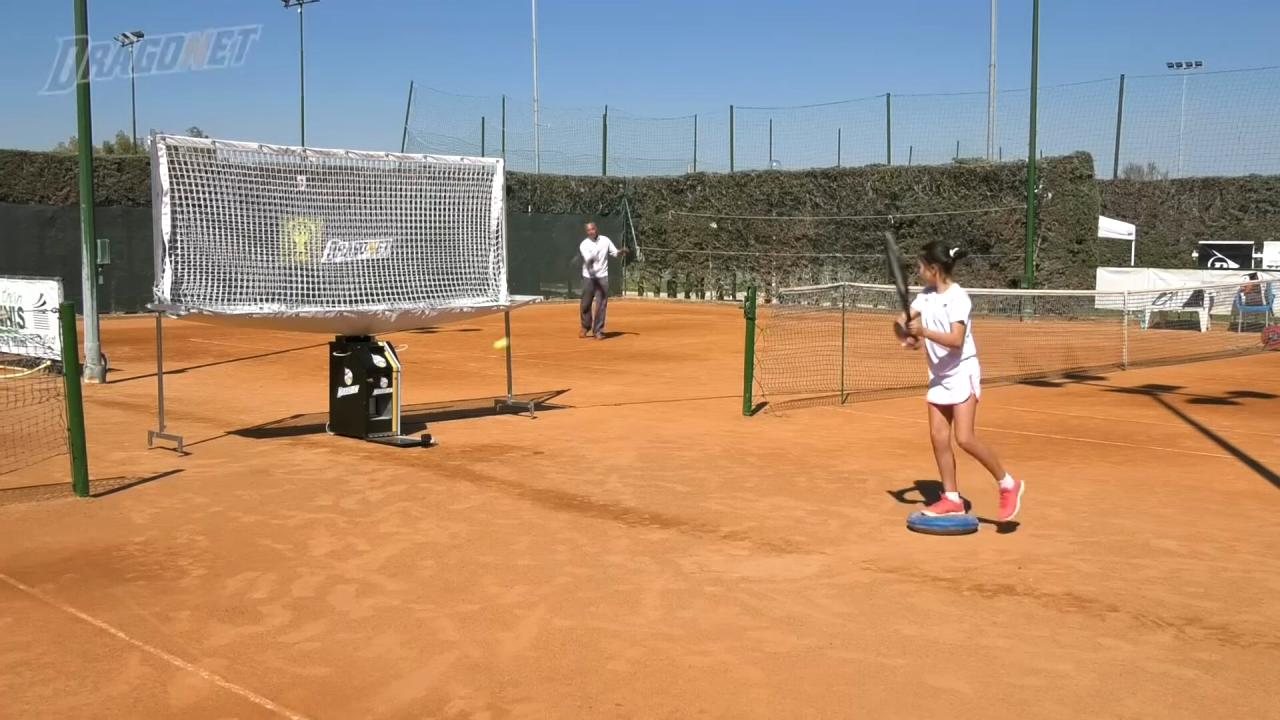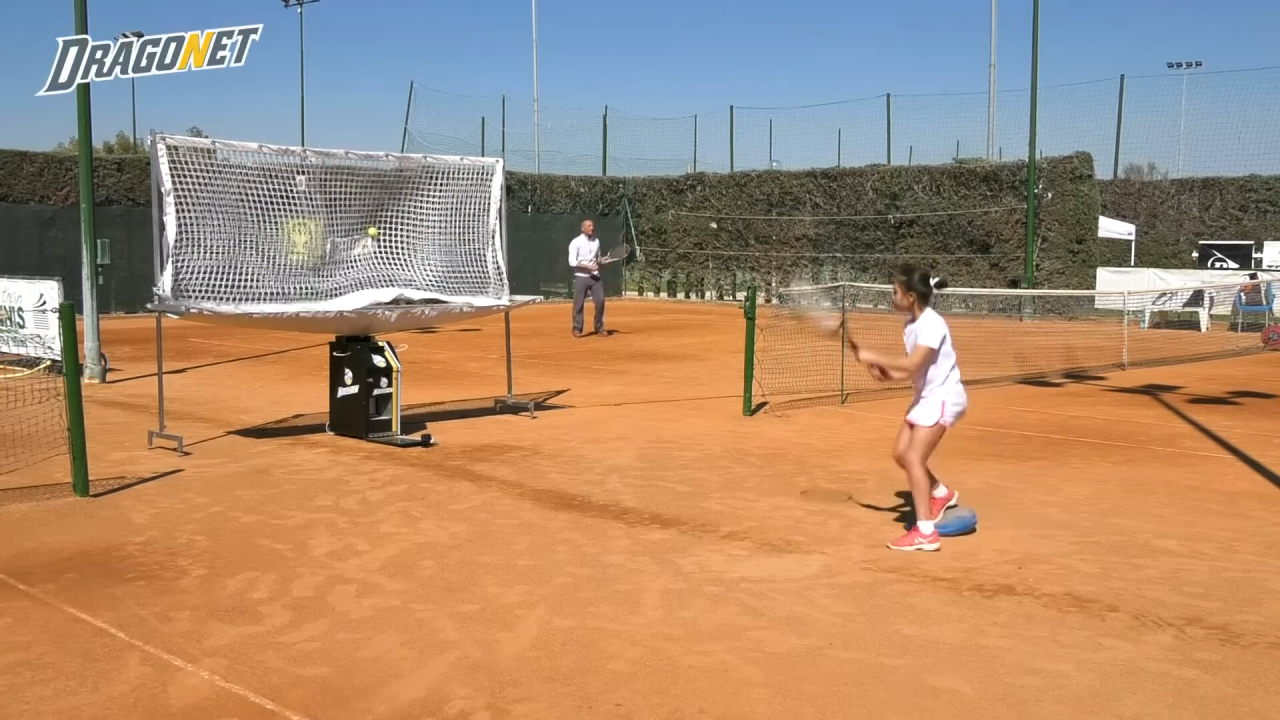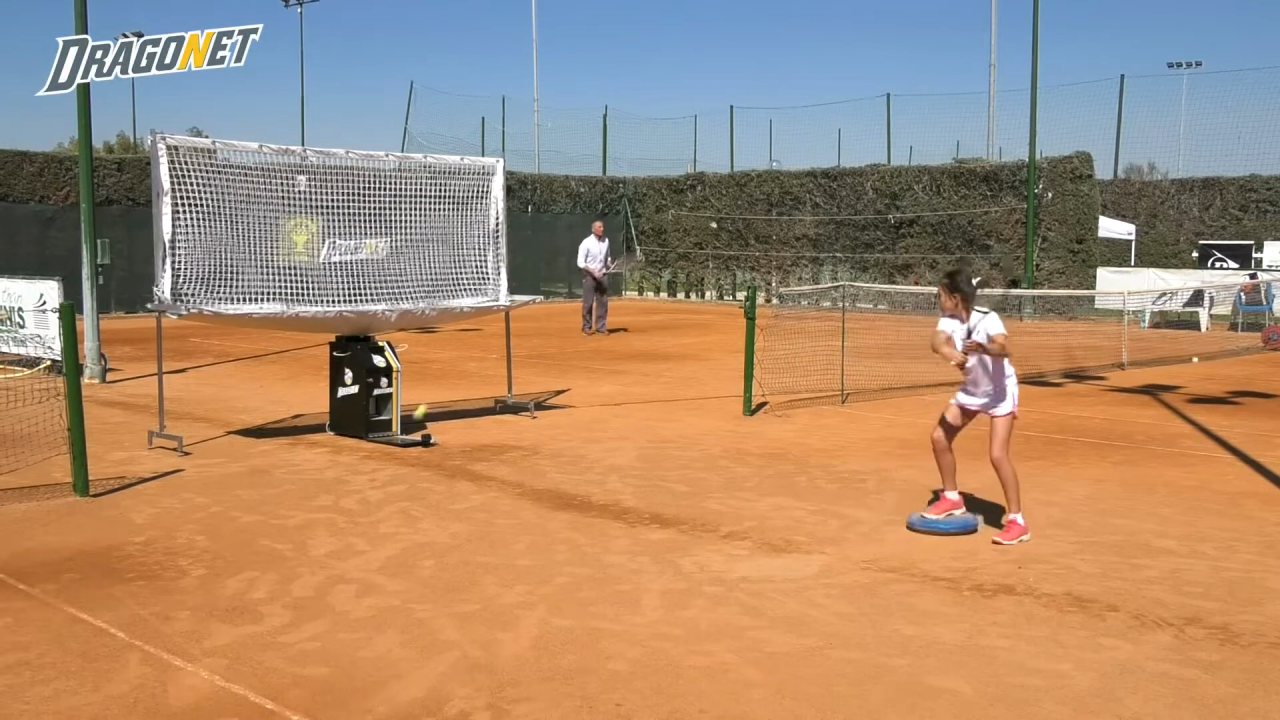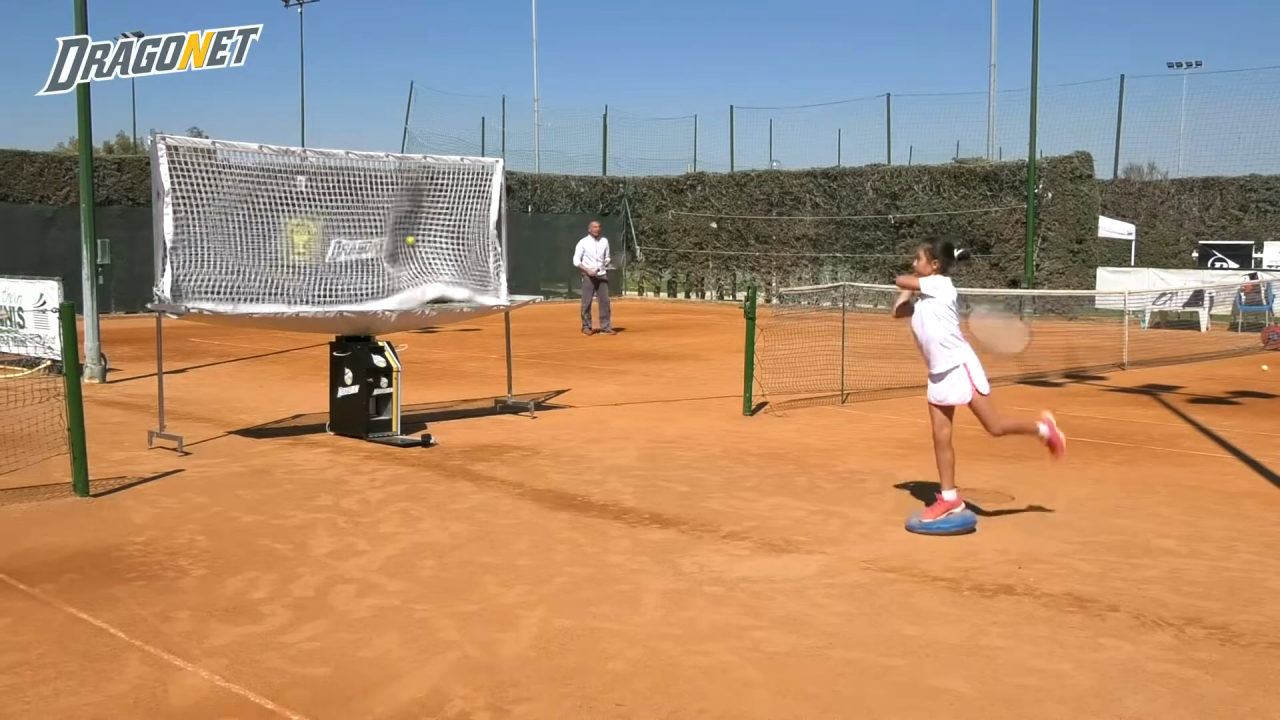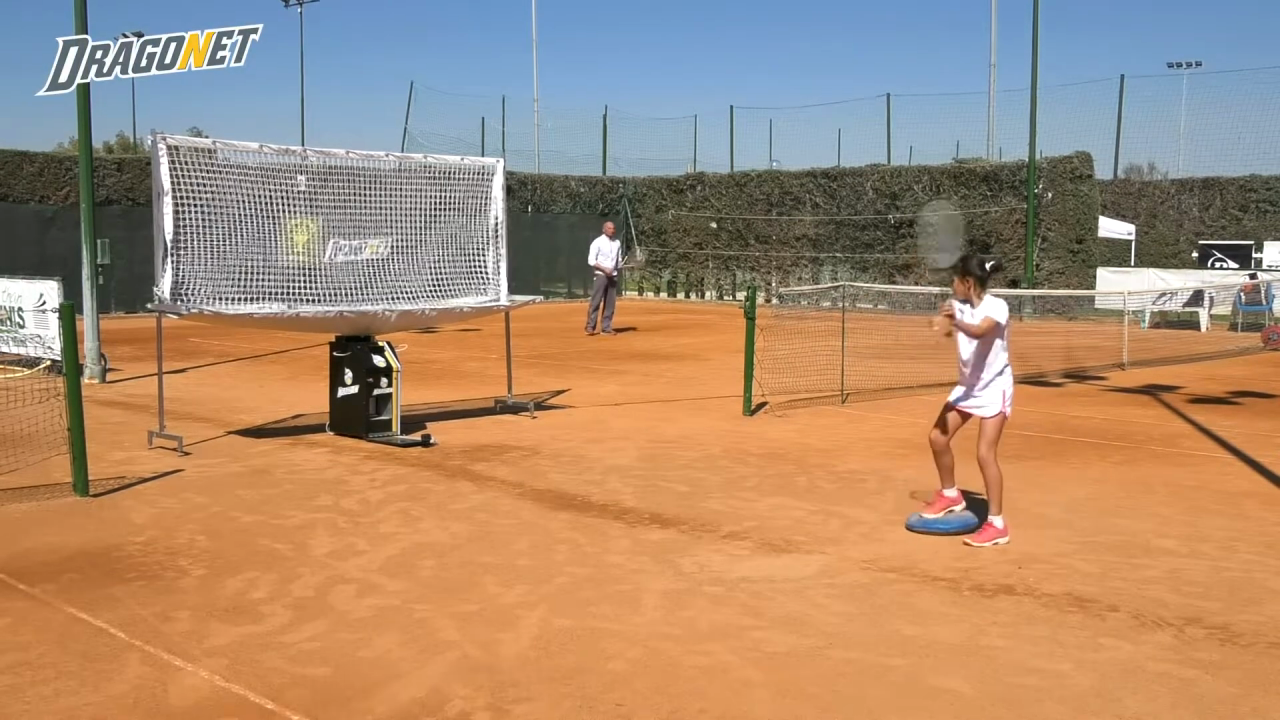
dt=1s
person 1, frame 1
left shoulder: (958, 298)
right shoulder: (925, 295)
left elbow: (956, 344)
right elbow: (907, 323)
left wrist: (921, 332)
right wrist: (907, 334)
left hip: (962, 373)
right hip: (939, 376)
left knee: (965, 438)
right knee: (939, 439)
left ankle: (1008, 485)
right ankle: (952, 499)
person 1, frame 2
left shoulder: (931, 324)
right shoulder: (912, 325)
left elbow: (912, 364)
left wrist: (873, 358)
right wrist: (887, 372)
left hip: (942, 398)
right hip: (927, 398)
left knee: (913, 459)
right knee: (902, 454)
left ankle: (925, 531)
right ankle: (941, 495)
person 1, frame 3
left shoulder: (987, 319)
right shoulder: (948, 321)
left elbow: (1003, 349)
right elbow: (937, 342)
left wrist: (983, 347)
right wrist: (950, 354)
left hip: (1000, 392)
right hip: (971, 391)
left knee: (998, 455)
right knee: (939, 438)
left ankle: (1017, 521)
right ankle: (951, 499)
person 1, frame 4
left shoulder: (939, 284)
right shoulder: (923, 295)
left elbow: (901, 280)
right elbow: (897, 310)
left wrist: (915, 279)
right wrist: (911, 287)
left hip: (962, 368)
right hip: (939, 375)
left knee: (995, 426)
right knee: (940, 437)
left ankle: (1044, 428)
right ankle: (949, 498)
person 1, frame 5
left shoulder: (996, 306)
right shoulder: (958, 303)
left elbow: (980, 331)
right elbow: (945, 315)
left wrist: (957, 322)
right wrist: (944, 317)
left hip: (995, 388)
right hip: (967, 386)
left knee: (985, 454)
right knee: (937, 438)
left ankle: (996, 524)
right ankle: (950, 496)
